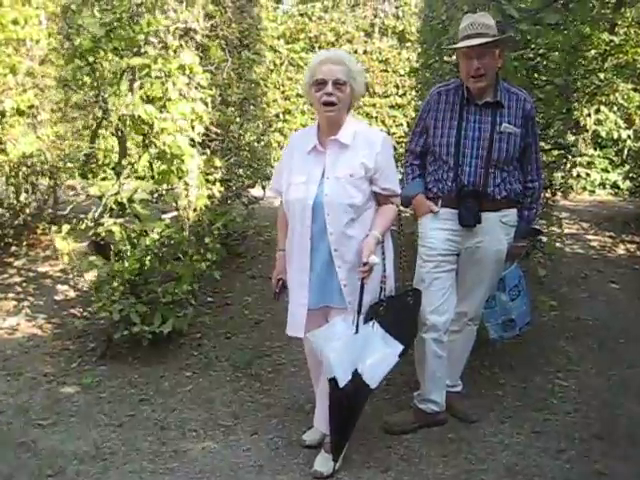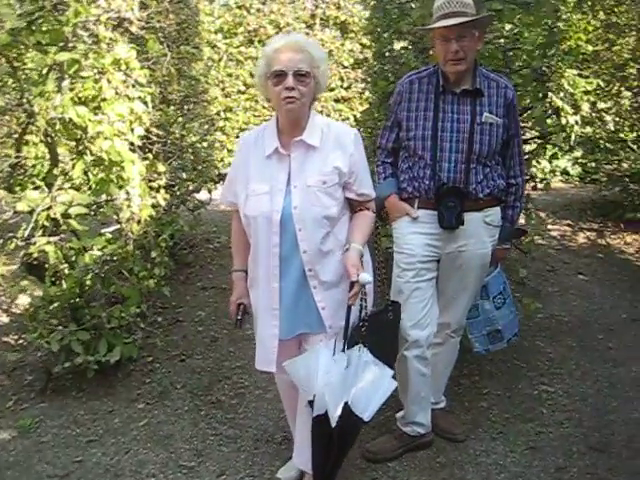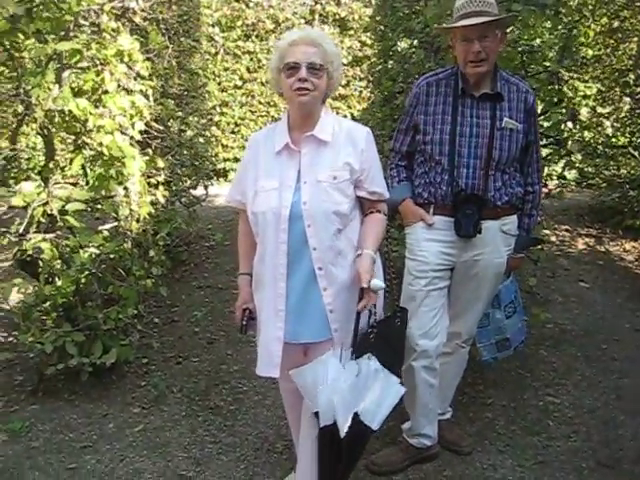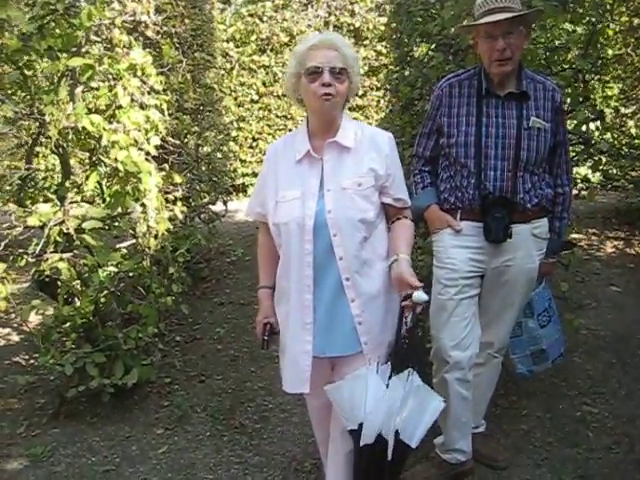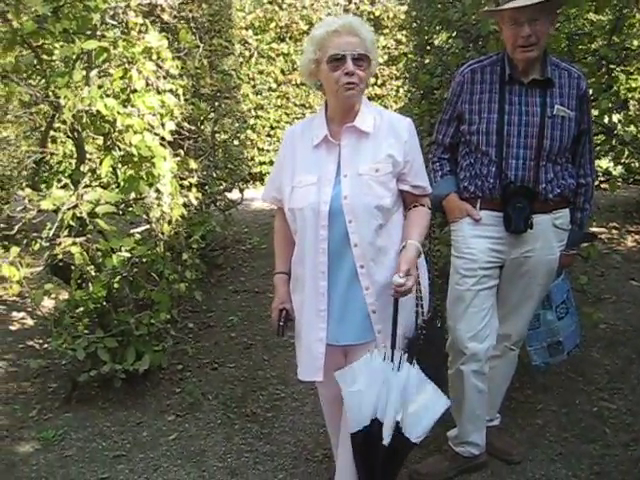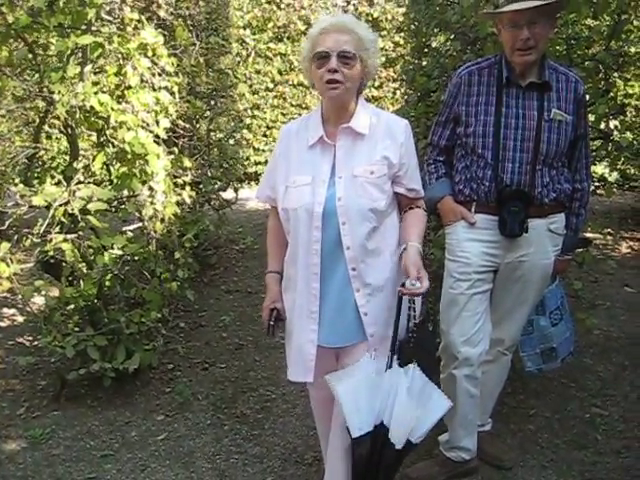
dt=0.7s
person 1, frame 1
left shoulder: (521, 105)
right shoulder: (438, 98)
left elbow: (531, 174)
right elbow: (414, 154)
left wrist: (522, 229)
right wrist: (415, 194)
left hip: (493, 223)
right hip: (441, 217)
left knee: (467, 313)
right knee: (433, 315)
left ankle: (450, 386)
right ankle: (429, 402)
person 1, frame 2
left shoulder: (502, 93)
right shoulder: (410, 88)
left elbow: (513, 169)
right elbow: (385, 152)
left wrist: (505, 232)
right wrist: (388, 196)
left hip: (475, 224)
right hip: (417, 221)
left knee: (450, 324)
right knee: (414, 329)
left ankle: (433, 402)
right ankle: (415, 423)
person 1, frame 3
left shoulder: (521, 97)
right shoulder: (427, 89)
left elbow: (531, 174)
right elbow: (399, 155)
left wrist: (522, 239)
right wrist: (403, 200)
left hip: (492, 233)
right hip: (433, 226)
left knee: (460, 334)
right knee: (423, 339)
left ankle: (439, 414)
right ankle: (420, 436)
person 1, frame 4
left shoulder: (548, 95)
right shoulder: (449, 92)
left elbow: (560, 175)
right elbow: (421, 161)
left wrist: (552, 244)
right wrist: (428, 208)
left hip: (522, 237)
right hip: (460, 233)
left knee: (493, 343)
right knee: (453, 350)
left ankle: (473, 427)
person 1, frame 5
left shoulder: (573, 84)
right shoulder: (471, 77)
left elbow: (582, 167)
right elbow: (441, 148)
left wrist: (573, 236)
right wrist: (447, 196)
left hip: (544, 228)
right hip: (480, 222)
left knee: (509, 336)
right knee: (470, 341)
left ankle: (487, 422)
person 1, frame 6
left shoulder: (571, 88)
right shoulder: (468, 79)
left elbow: (579, 172)
right elbow: (437, 151)
left wrist: (568, 242)
right wrist: (441, 198)
left hip: (539, 232)
right hip: (475, 226)
left knee: (503, 340)
right knee: (463, 345)
left ankle: (478, 426)
person 2, frame 1
left shoulder: (373, 141)
right shoulder: (296, 143)
left elbow: (389, 201)
right elbow: (285, 205)
left wrist: (373, 237)
right wrist: (281, 254)
left hip: (352, 266)
right hip: (308, 266)
right knee: (314, 347)
left ankle: (332, 433)
right ankle: (327, 419)
person 2, frame 2
left shoulder: (344, 139)
right shoulder: (249, 145)
left elbow: (364, 207)
right elbow: (241, 217)
left wrist: (354, 250)
right wrist: (239, 274)
left hip: (328, 286)
right hip: (275, 288)
right knee: (287, 376)
person 2, frame 3
left shoulder: (355, 138)
right shoulder: (260, 144)
left elbow: (375, 208)
right elbow: (248, 218)
left wrist: (366, 255)
right wrist: (245, 279)
left hip: (336, 292)
right hip: (280, 294)
right knee: (293, 387)
person 2, frame 4
left shoulder: (377, 143)
right shoulder: (279, 153)
left elbow: (399, 215)
right elbow: (267, 229)
left wrist: (400, 261)
right wrist: (265, 293)
left hip: (362, 307)
right hip: (305, 309)
right knee: (320, 406)
person 2, frame 5
left shoulder: (397, 130)
right shoulder: (296, 138)
left elbow: (418, 202)
right elbow: (284, 216)
left wrist: (410, 248)
right wrist: (281, 280)
left hip: (378, 295)
right hip: (320, 296)
right knee: (333, 396)
person 2, frame 6
left shoulder: (393, 131)
right shoulder: (291, 136)
left elbow: (412, 205)
right elbow: (278, 215)
left wrist: (411, 250)
right wrist: (273, 279)
left hip: (371, 296)
right hip: (311, 297)
right knee: (323, 397)
